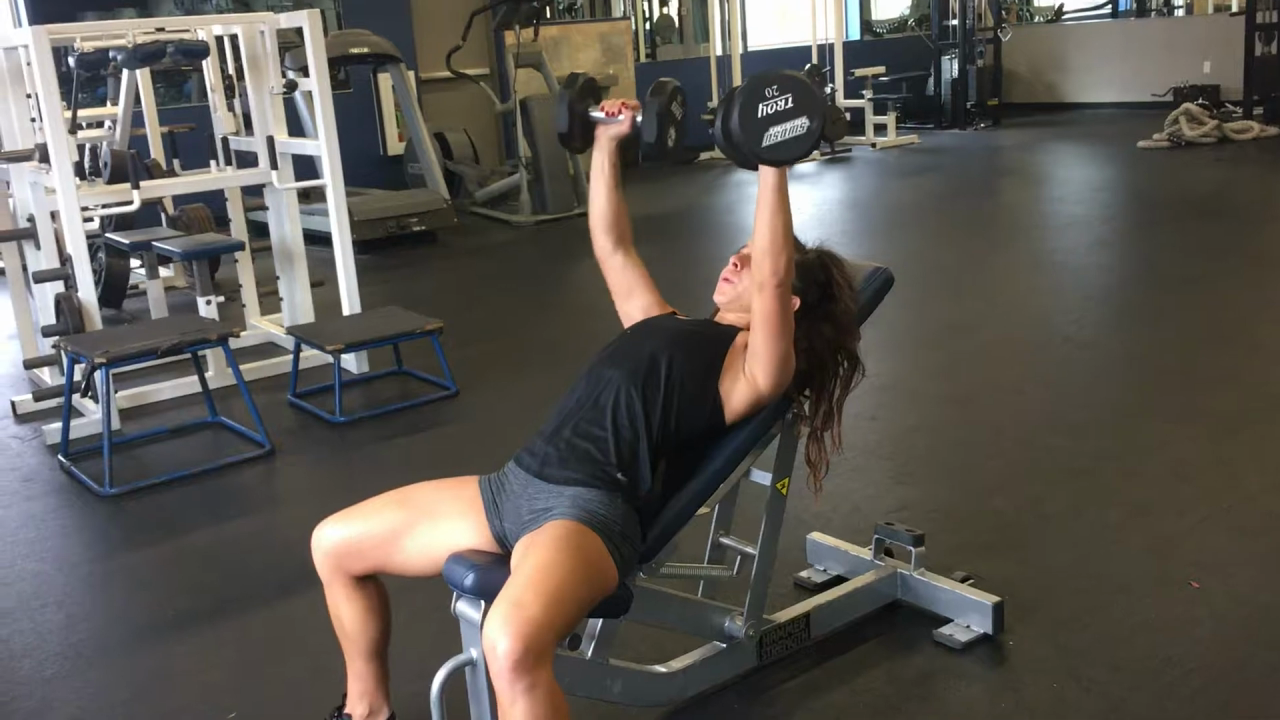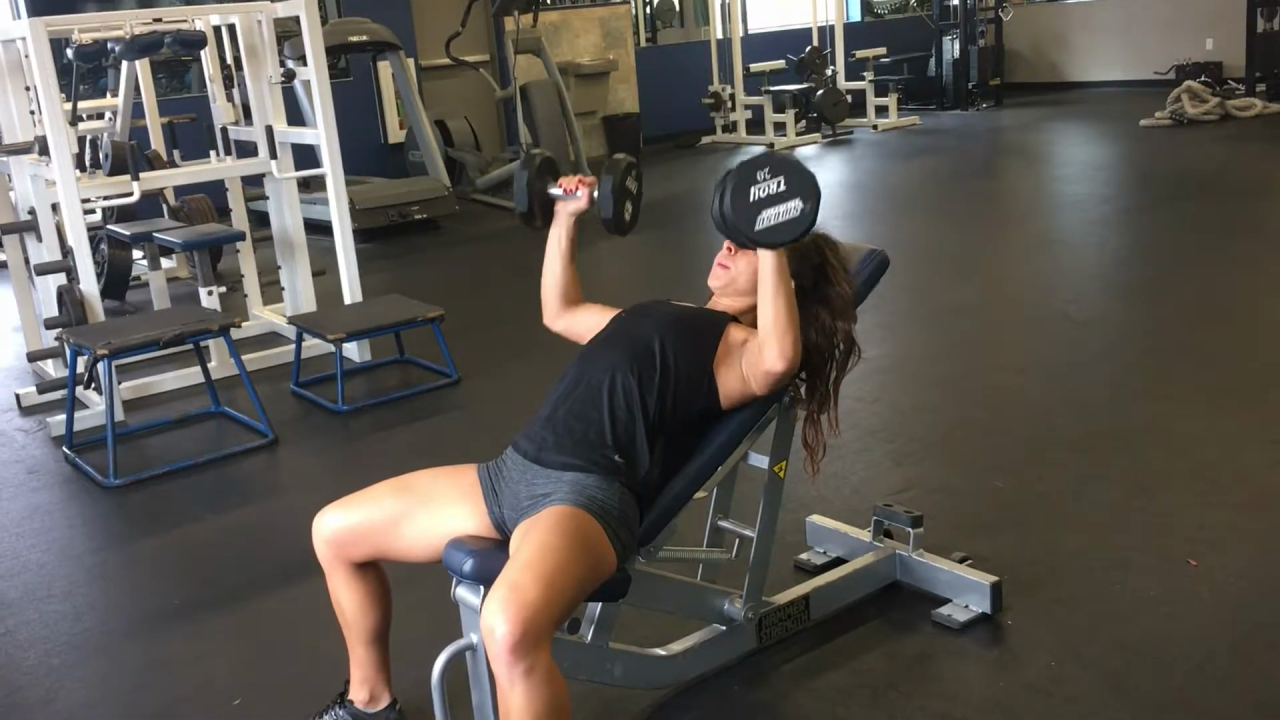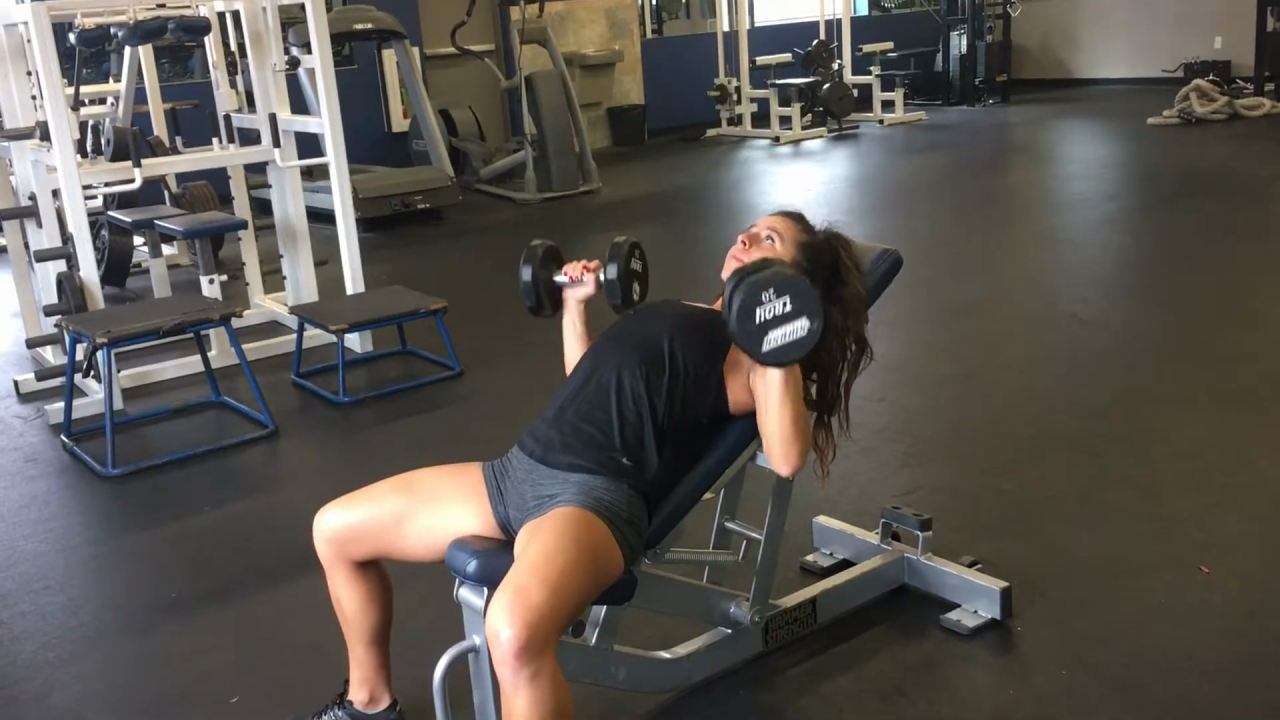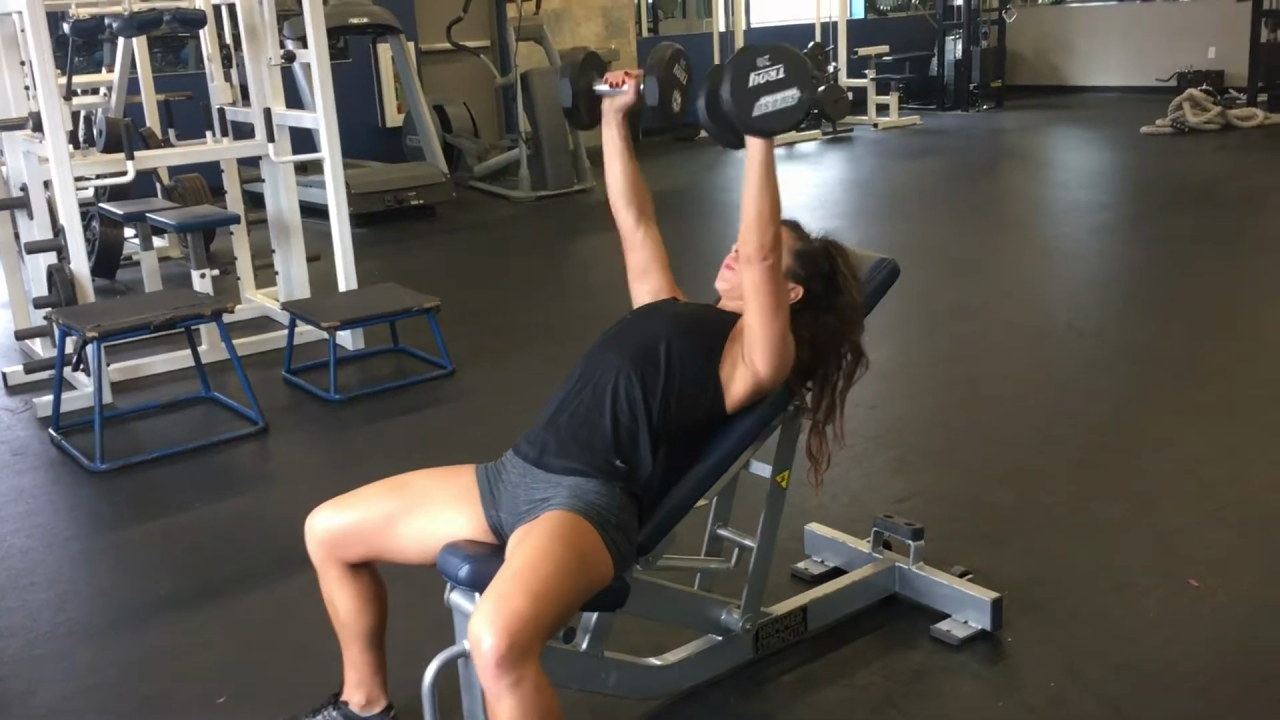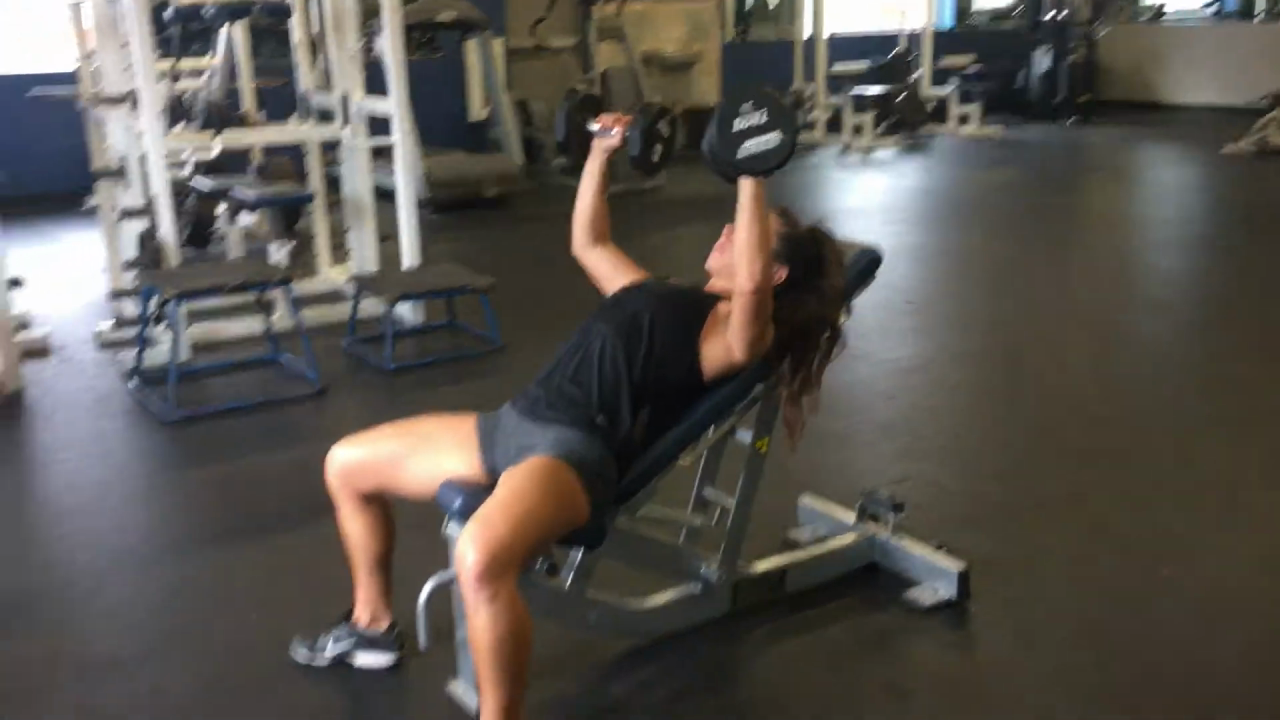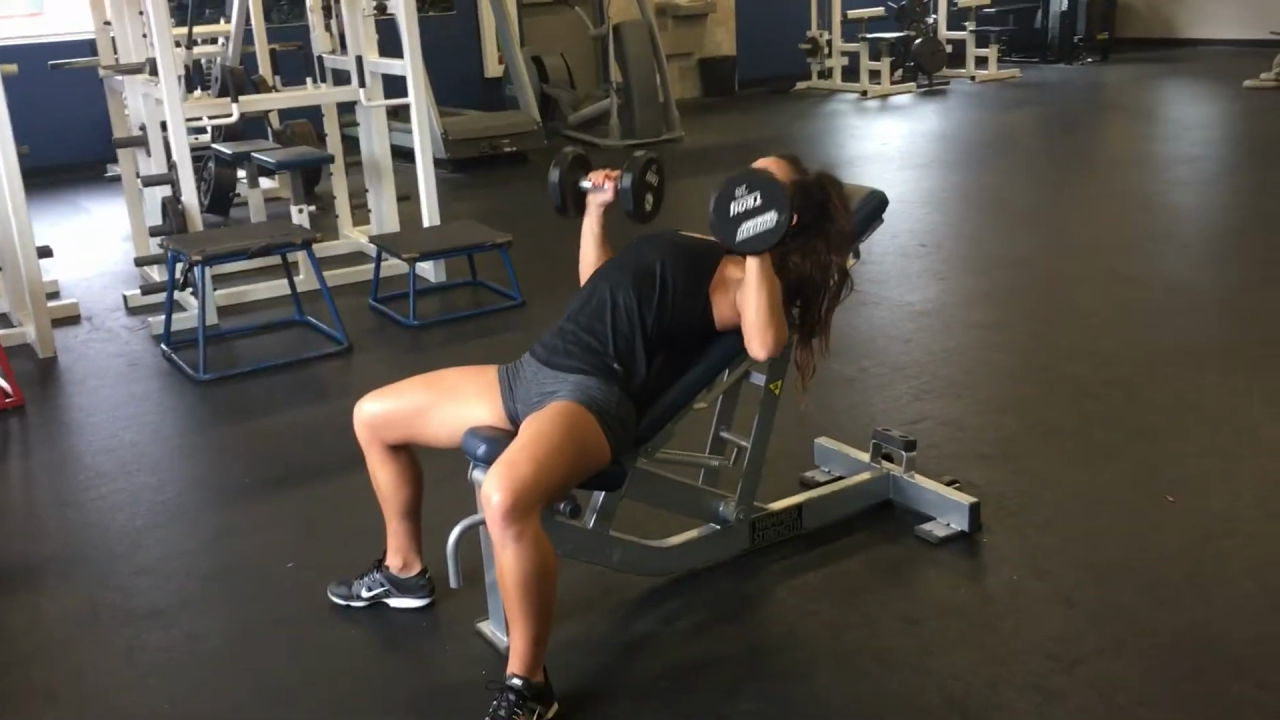
dt=0.7s
person 1, frame 1
left shoulder: (759, 366)
right shoulder: (665, 325)
left elbow: (772, 277)
right elbow: (613, 246)
left wrist: (772, 164)
right wrist: (606, 143)
left hip: (592, 508)
right hip: (518, 481)
left knee: (512, 645)
right knee: (333, 544)
person 1, frame 2
left shoulder: (746, 346)
right shoulder: (666, 314)
left elbow: (780, 362)
right elbow: (559, 313)
left wrist: (770, 241)
right wrist: (565, 218)
left hip: (591, 491)
right hip: (514, 470)
left knee: (511, 630)
right knee: (334, 532)
person 1, frame 3
right shoulder: (678, 315)
left elbow: (786, 456)
right wrist: (574, 303)
left hip: (599, 491)
right hip: (521, 467)
left knee: (515, 632)
right knee: (336, 530)
person 1, frame 4
left shoulder: (758, 352)
right shoulder: (670, 310)
left elbow: (759, 256)
right elbow: (634, 219)
left wrist: (758, 135)
right wrist: (614, 116)
left hip: (591, 500)
right hip: (515, 471)
left knee: (498, 641)
right knee: (327, 533)
person 1, frame 5
left shoulder: (739, 332)
right shoulder: (668, 294)
left elbow: (752, 280)
right elbow: (589, 243)
left wrist: (750, 176)
right wrist: (601, 153)
left hip: (577, 450)
right hip: (516, 421)
left knee: (480, 560)
right knee: (346, 465)
right ankle: (372, 624)
person 1, frame 6
left shoulder: (748, 272)
right shoulder: (689, 247)
left elbow: (764, 345)
right wrist: (595, 209)
left hip: (595, 391)
right hip: (533, 369)
left knee: (505, 498)
right knee: (373, 416)
right ankle: (404, 570)
